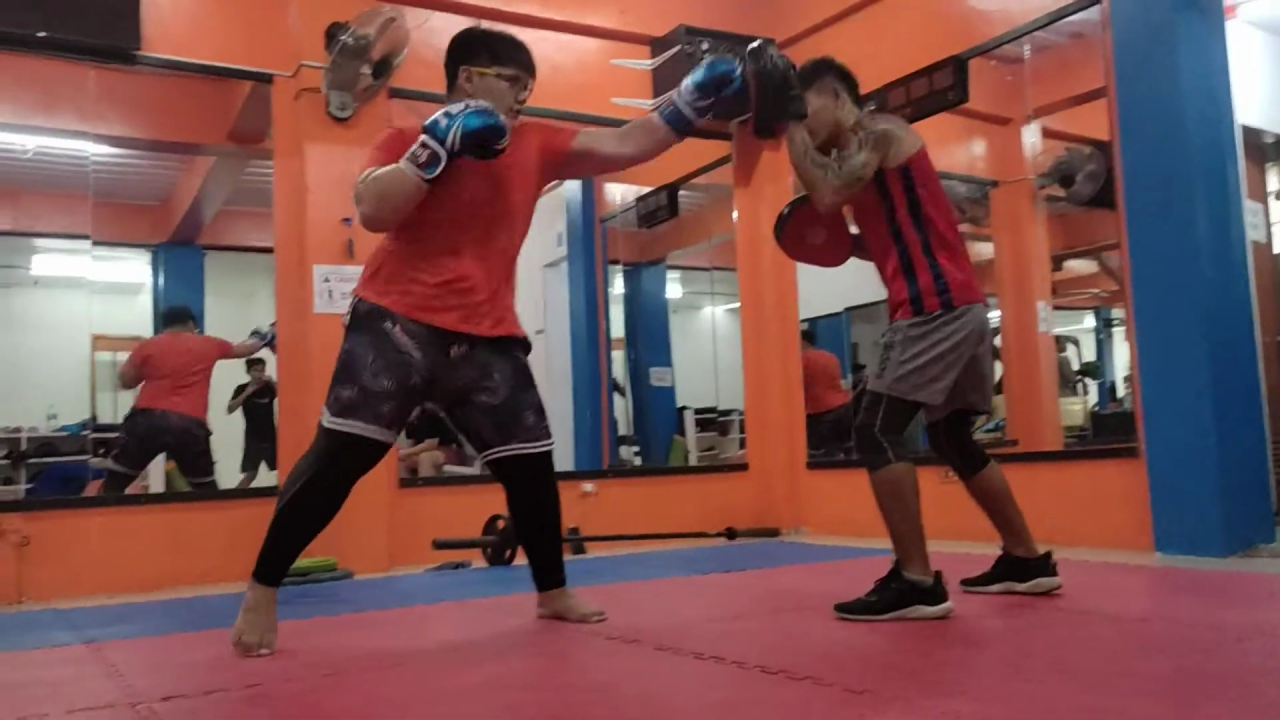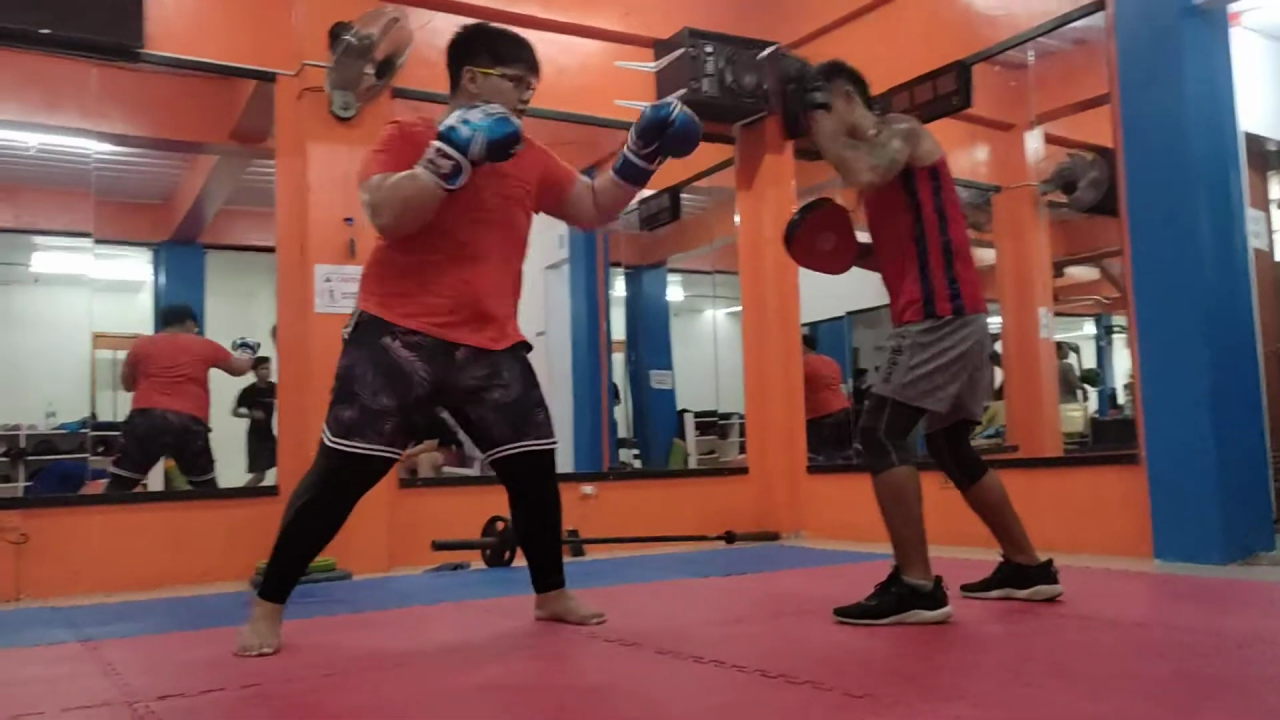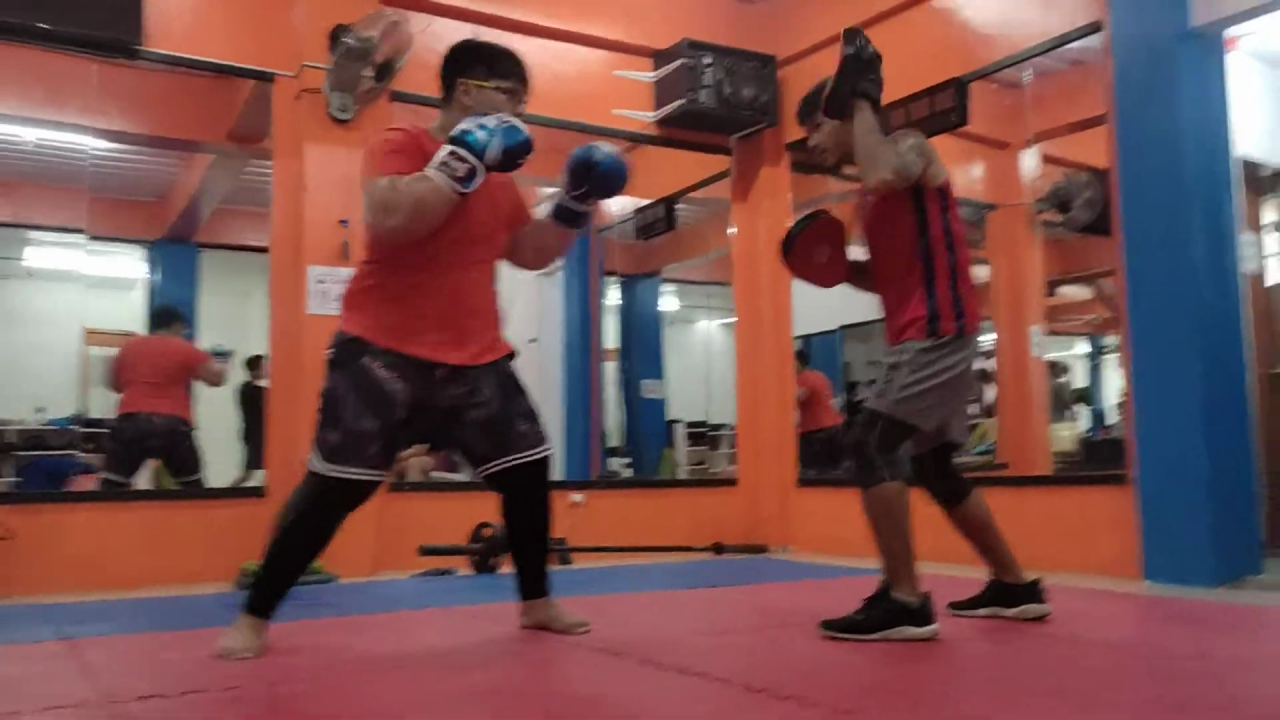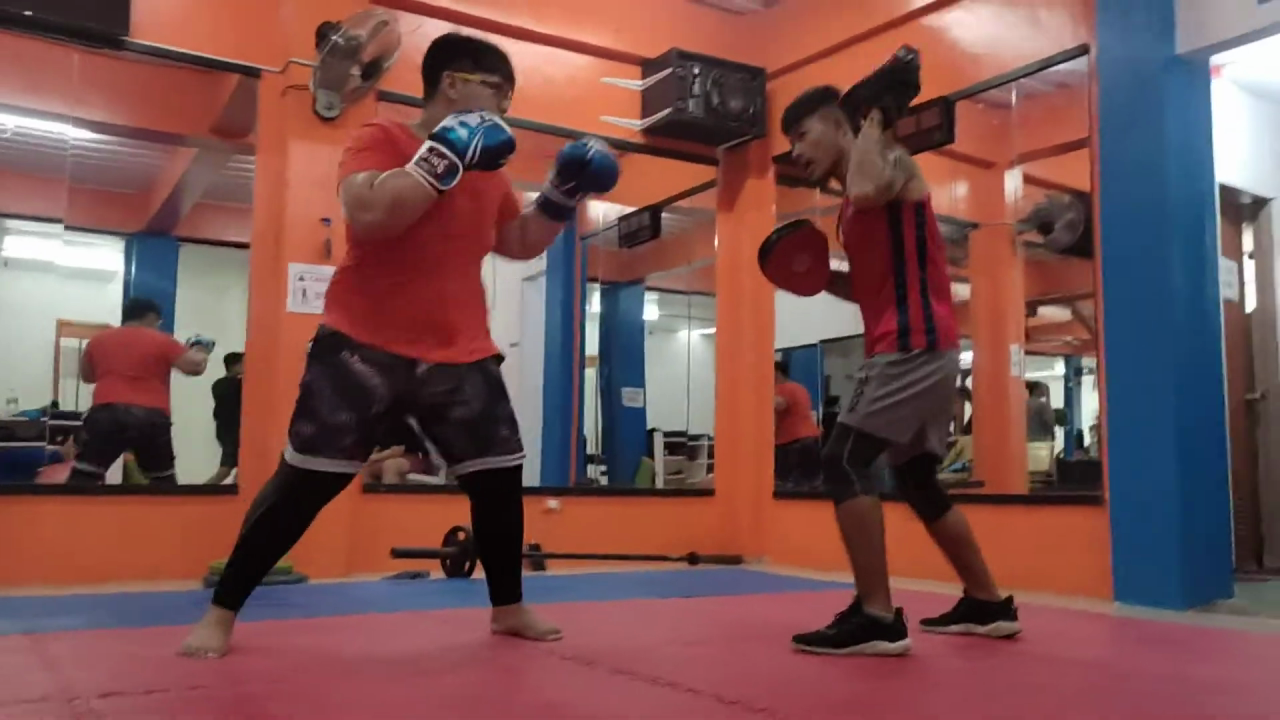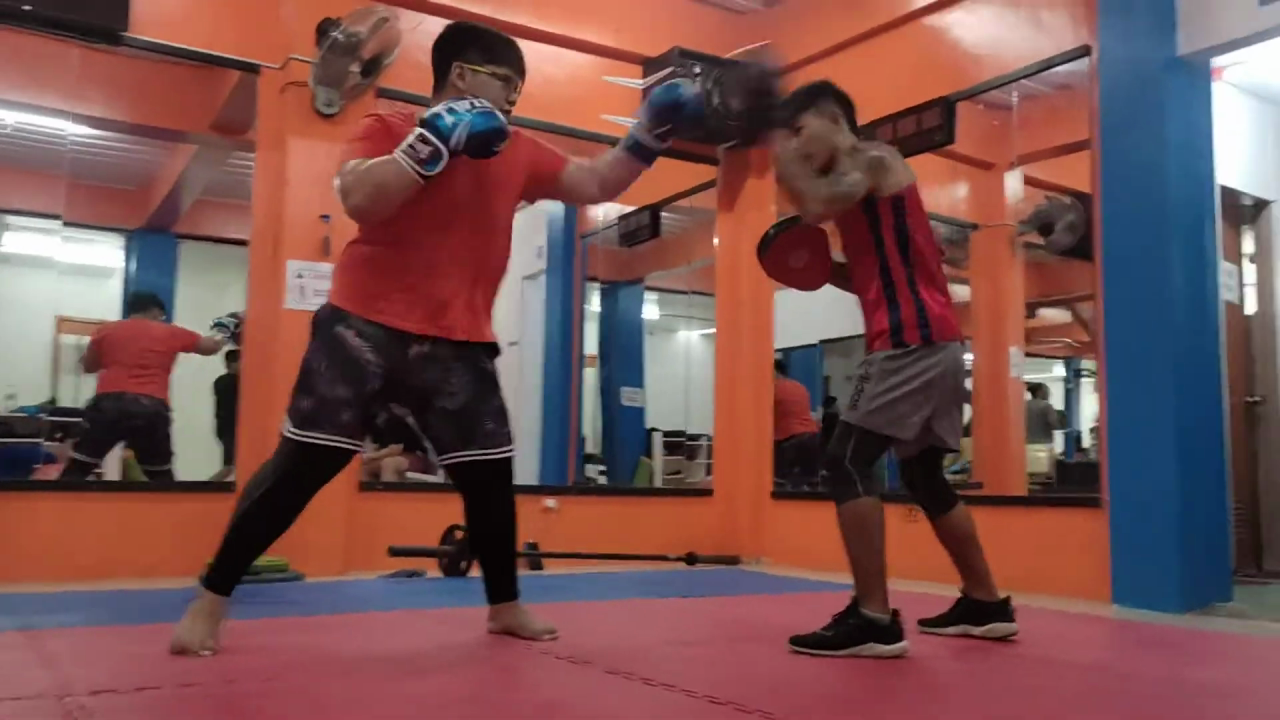
dt=0.1s
person 1, frame 1
left shoulder: (534, 145)
right shoulder: (406, 138)
left elbow: (621, 147)
right elbow: (375, 211)
left wrist: (690, 103)
right wrist: (436, 144)
left hip: (486, 338)
right hip: (398, 323)
left knee: (529, 466)
right knee: (341, 454)
left ankle: (553, 593)
right ankle: (263, 594)
person 1, frame 2
left shoulder: (524, 153)
right shoulder: (406, 136)
left elbow: (594, 208)
right elbow: (389, 217)
left wrist: (645, 153)
right wrist: (452, 149)
left hip: (491, 344)
right hip: (402, 334)
left knee: (534, 468)
right knee: (348, 469)
left ankle: (554, 596)
right ankle: (268, 607)
person 1, frame 3
left shoulder: (501, 171)
right shoulder: (401, 144)
left elbow: (534, 252)
right elbow: (394, 222)
left wrist: (577, 200)
right wrist: (464, 157)
left hip: (475, 360)
right hip: (383, 351)
left knee: (529, 471)
right knee: (338, 486)
left ankle: (537, 602)
right ankle: (252, 616)
person 1, frame 4
left shoulder: (488, 169)
right shoulder: (382, 139)
left elbow: (525, 241)
right elbow: (370, 217)
left wrist: (566, 190)
right wrist: (446, 153)
left hip: (461, 357)
right hip: (363, 347)
left knee: (500, 480)
right knee: (311, 482)
left ankle: (508, 608)
right ankle: (221, 610)
person 1, frame 5
left shoulder: (518, 153)
right shoulder: (388, 127)
left elbow: (594, 183)
right elbow: (361, 200)
left wrist: (652, 133)
right wrist: (436, 138)
left hip: (459, 342)
right hip: (364, 327)
left knee: (490, 475)
right knee: (303, 462)
left ankle: (505, 606)
right ankle: (210, 602)
person 2, frame 1
left shoulder: (880, 130)
right shoulder: (866, 159)
left elbow: (826, 195)
left wrist: (789, 124)
left hip: (935, 309)
right hip: (959, 308)
left knee: (875, 431)
right knee: (951, 437)
left ankle: (916, 581)
right ankle: (1027, 559)
person 2, frame 2
left shoulder: (900, 130)
right shoulder: (880, 151)
left elbow: (866, 173)
left wrist: (812, 112)
left hip: (941, 315)
right hip: (942, 316)
left knee: (880, 433)
right knee: (952, 447)
left ankle: (917, 585)
right ankle: (1029, 567)
person 2, frame 3
left shoulder: (911, 147)
right shoulder: (875, 196)
left elbow: (884, 175)
left wrist: (859, 103)
right wrist: (839, 268)
left hip: (937, 332)
right hip: (932, 336)
left knee: (870, 447)
right knee: (933, 466)
left ankle: (906, 600)
right ankle: (1015, 587)
person 2, frame 4
left shoulder: (891, 161)
right shoulder: (858, 196)
left elbow: (868, 188)
left wrist: (874, 118)
right wrist: (820, 278)
left hip: (913, 346)
right hip: (924, 348)
left knee: (844, 462)
right knee: (915, 479)
left ankle: (877, 616)
right ankle: (988, 603)
person 2, frame 5
left shoulder: (873, 158)
right shoulder: (854, 183)
left elbow: (815, 206)
left wrist: (767, 137)
left hip: (912, 341)
right hip: (929, 343)
left knee: (846, 462)
right knee: (923, 475)
left ankle: (874, 618)
right ankle: (986, 603)
person 3, frame 1
left shoulder: (147, 347)
right shoulder: (209, 345)
left elbow: (126, 381)
right elbow: (244, 349)
right wrist: (261, 339)
left hip: (147, 419)
right hip: (189, 425)
left knee: (114, 484)
right knee: (206, 489)
person 3, frame 2
left shoulder: (141, 346)
right shoulder: (204, 346)
left elbow: (128, 384)
right elbow: (240, 367)
right wrist: (246, 350)
left hip: (145, 418)
right hip: (188, 423)
left knee: (119, 485)
right knee: (206, 487)
person 3, frame 3
left shoulder: (128, 349)
right shoulder: (185, 350)
left elbow: (117, 386)
right elbow: (216, 378)
right wrist: (220, 360)
left hip: (131, 423)
right hip: (173, 425)
left knee: (111, 487)
right knee: (193, 488)
person 3, frame 4
left shoulder: (99, 340)
right shoulder: (162, 341)
left elbow: (87, 376)
right elbow: (194, 367)
right wrist: (199, 351)
left hip: (106, 414)
right hip: (150, 418)
left knee: (82, 477)
right knee: (164, 481)
person 3, frame 5
left shoulder: (106, 330)
right shoulder: (170, 333)
left elbow: (88, 366)
right elbow: (211, 346)
left hip: (110, 404)
right hip: (151, 409)
left knee: (76, 470)
right knee: (161, 477)
